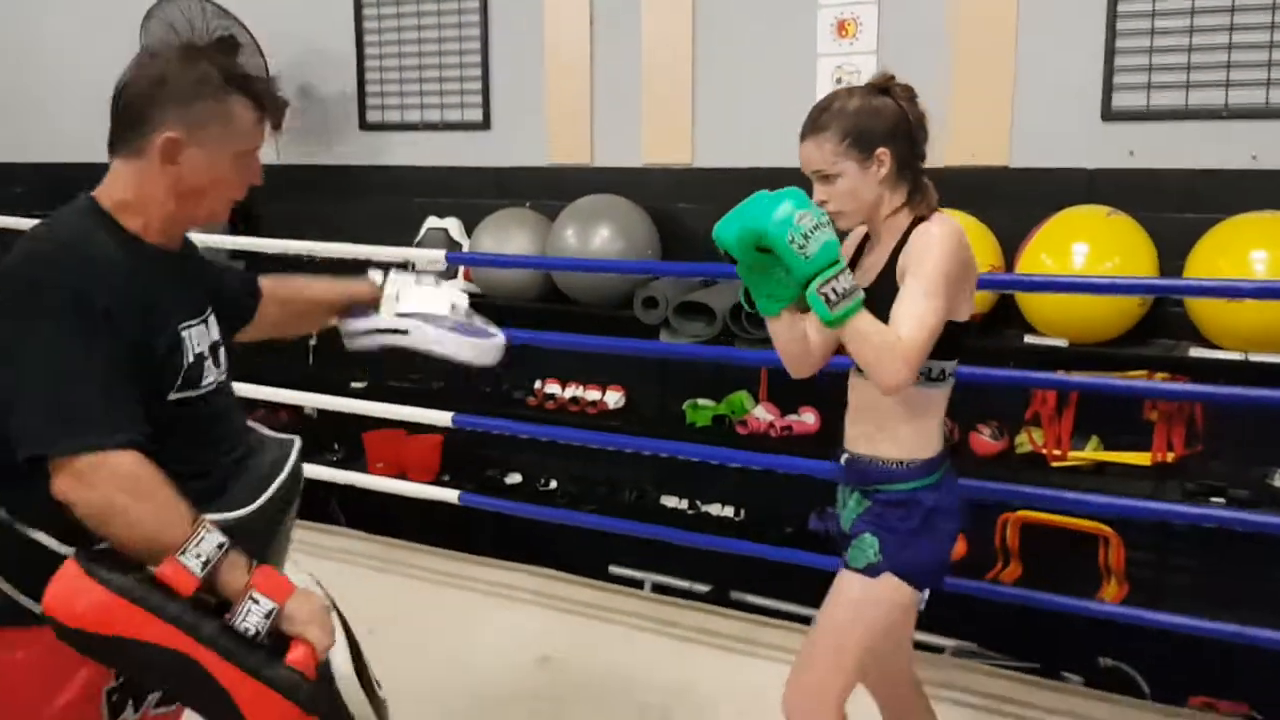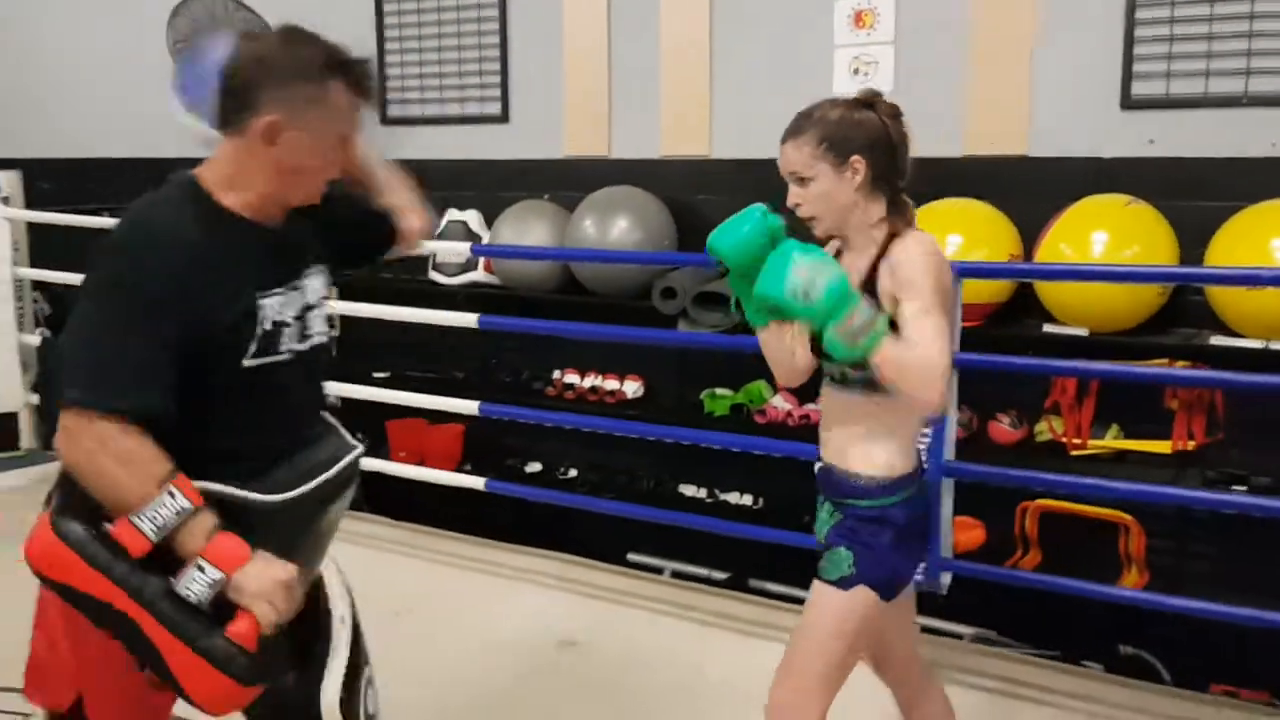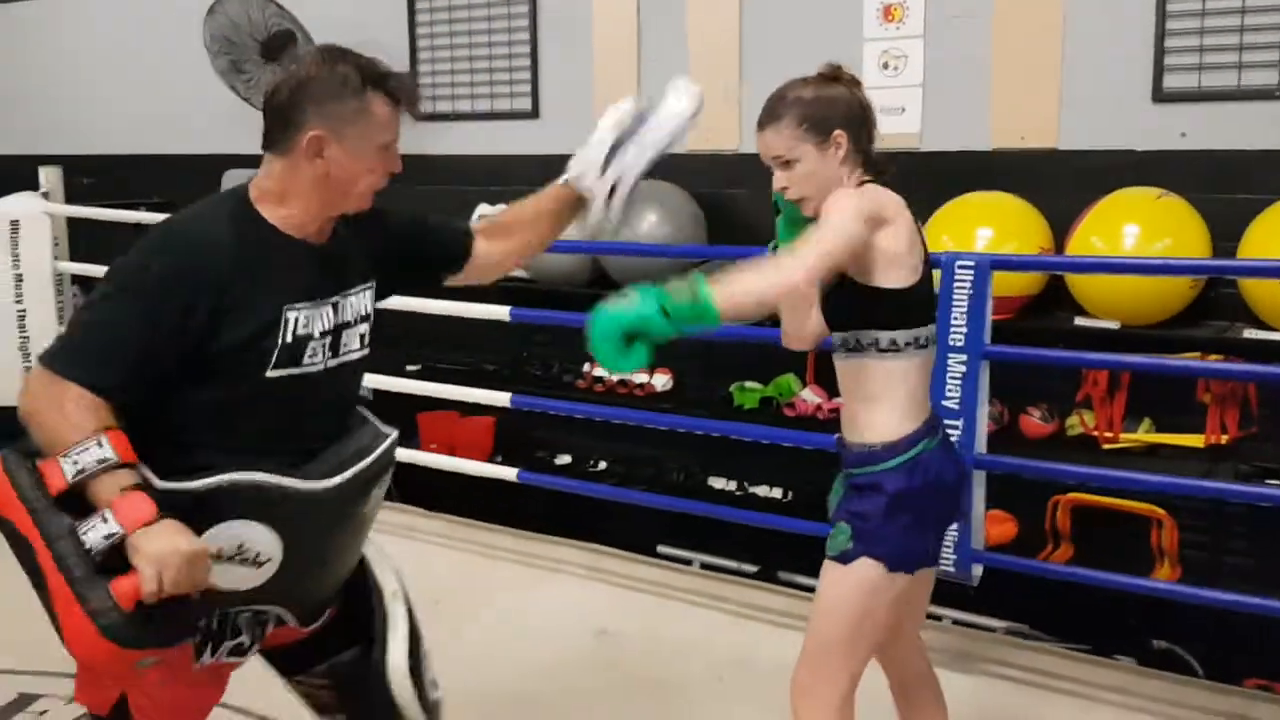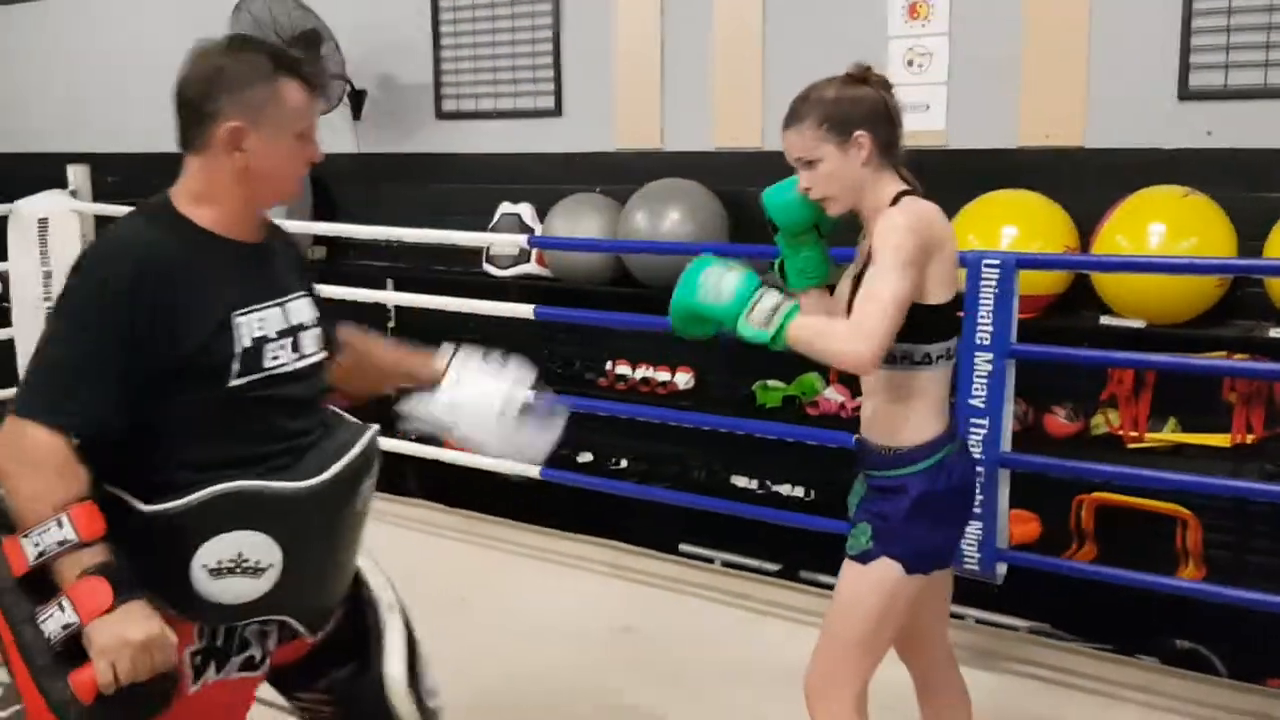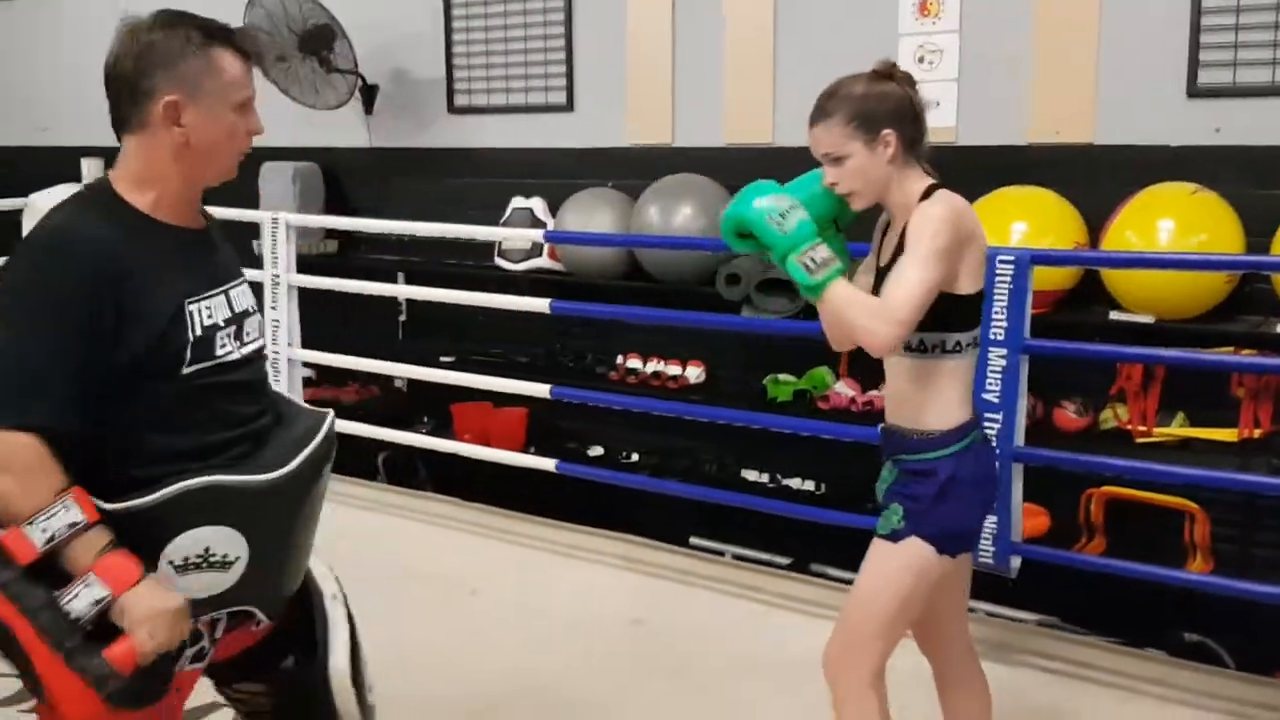
dt=0.2s
person 1, frame 1
left shoulder: (164, 257)
right shoulder: (60, 278)
left elbow: (250, 306)
right elbow: (92, 479)
left wrist: (372, 295)
right wrist: (256, 591)
person 1, frame 2
left shoulder: (300, 215)
right shoulder: (161, 249)
left elbow: (408, 224)
right elbow: (89, 435)
left wrist: (351, 152)
right wrist: (228, 560)
left hip: (263, 542)
person 1, frame 3
left shoulder: (362, 234)
right shoulder: (191, 254)
left elbow: (483, 251)
right elbow: (52, 394)
left wrist: (586, 182)
right wrist: (140, 523)
left hip: (311, 548)
right hip: (181, 563)
person 1, frame 4
left shoulder: (274, 247)
right shoulder: (132, 268)
left elbow: (329, 353)
left wrist: (441, 377)
right wrist: (99, 593)
left hip: (305, 569)
right hip: (180, 594)
person 1, frame 5
left shoulder: (201, 233)
right shoulder: (70, 255)
left wrist: (311, 441)
right wrist: (117, 582)
left hip: (253, 563)
right hip: (134, 585)
person 2, frame 1
left shoulder: (937, 239)
right shoulder: (860, 241)
left elbow: (895, 368)
right elbow: (802, 360)
left wrist: (817, 271)
right wrist: (766, 276)
left hip: (909, 502)
right hip: (862, 487)
person 2, frame 2
left shoulder: (911, 258)
right shoulder: (839, 255)
left elbow: (929, 393)
right elbow: (792, 371)
left wrist: (844, 314)
right wrist: (759, 286)
left hip: (878, 512)
right hip: (845, 501)
person 2, frame 3
left shoulder: (864, 207)
right shoulder: (864, 218)
left elbow: (788, 279)
right elbow: (800, 334)
left wrist: (660, 306)
right wrist: (774, 241)
left hip: (895, 479)
right hip: (907, 469)
right knee: (899, 655)
person 2, frame 4
left shoulder: (910, 222)
right shoulder: (885, 227)
left elbow: (861, 349)
right elbow: (833, 332)
left wrist: (748, 304)
right wrist: (801, 246)
left hip: (912, 483)
right hip: (918, 475)
right knee: (926, 656)
person 2, frame 5
left shoulder: (942, 215)
right shoulder: (893, 222)
left elbow: (883, 332)
right elbow: (846, 335)
left wrist: (799, 249)
right wrist: (820, 243)
left hip: (940, 468)
right hip: (924, 462)
left knee: (850, 665)
right knee: (944, 644)
